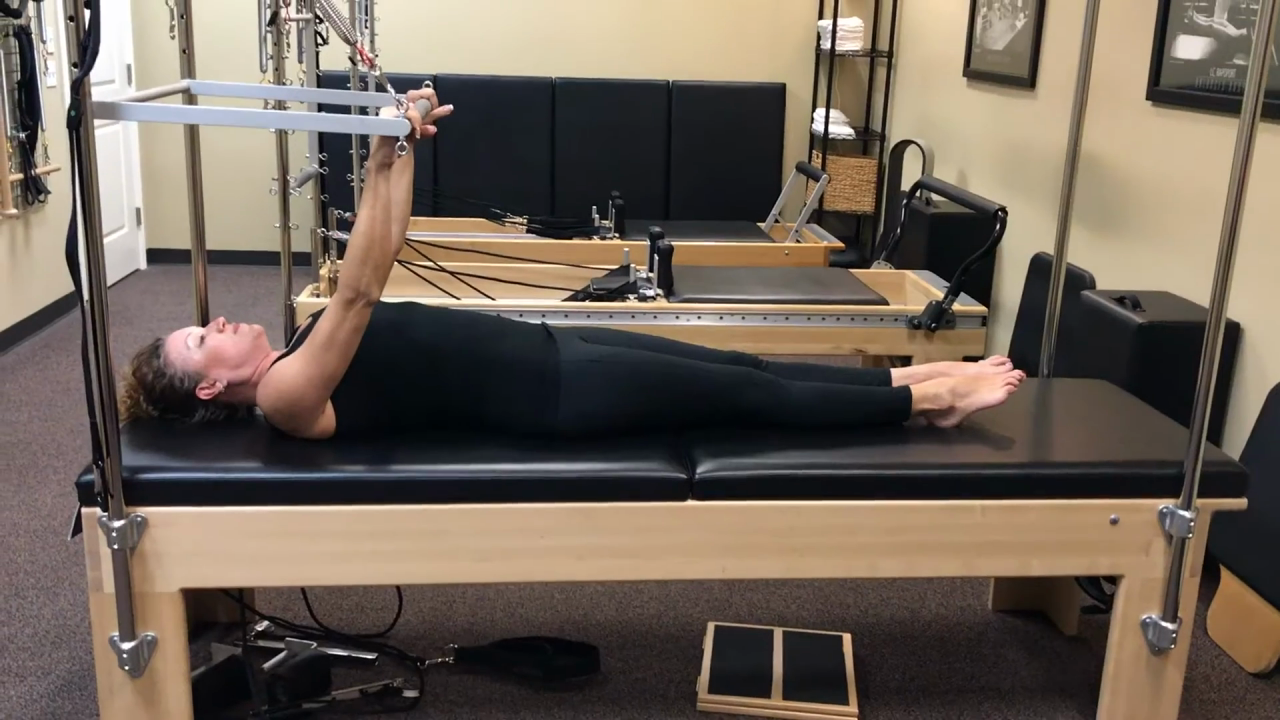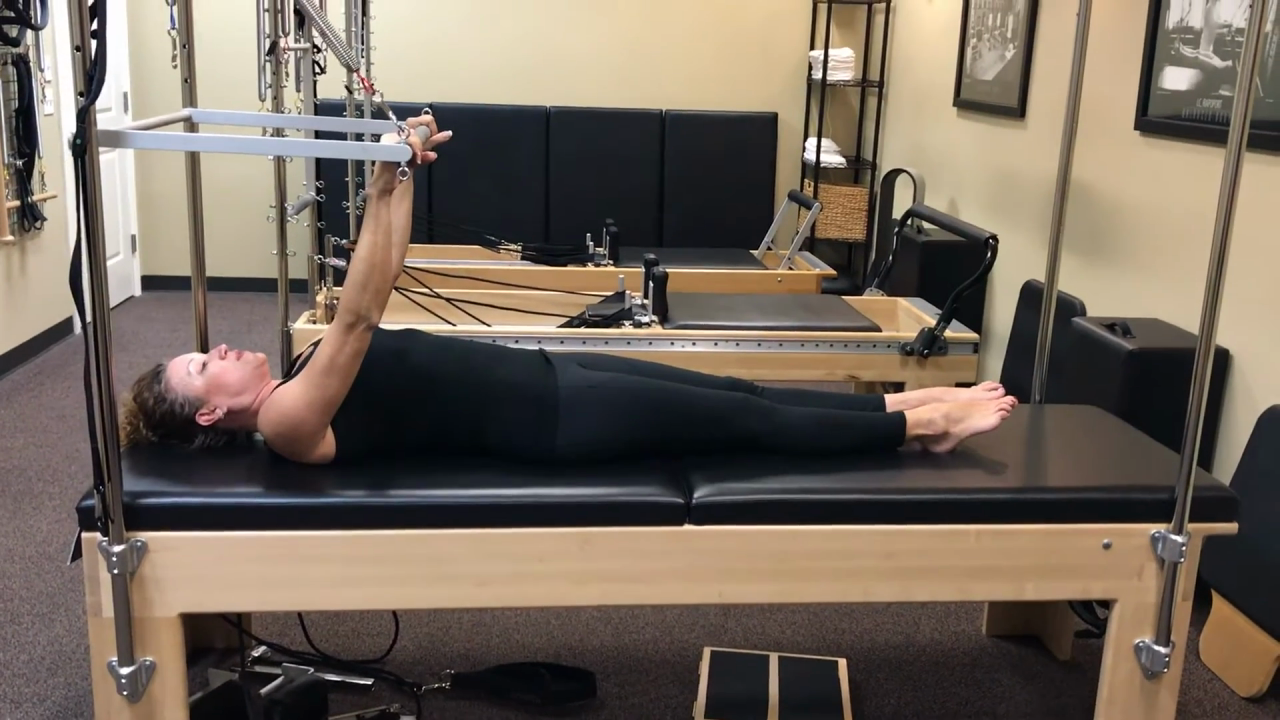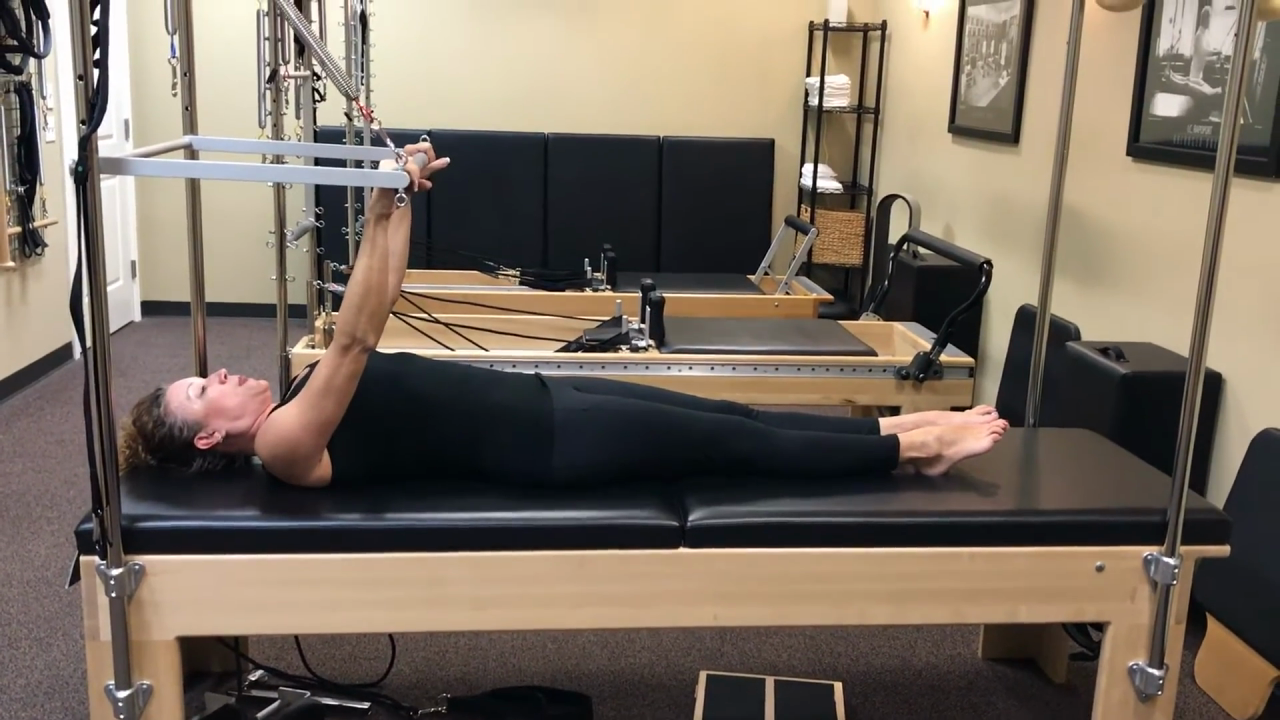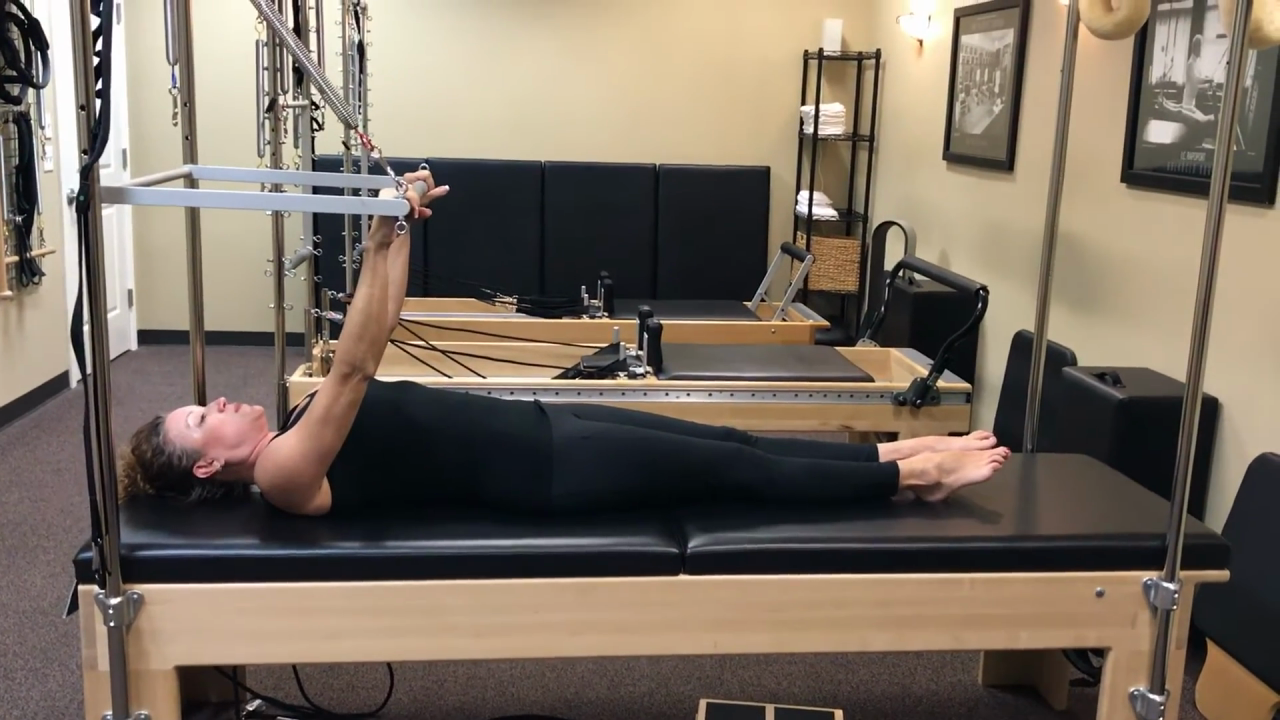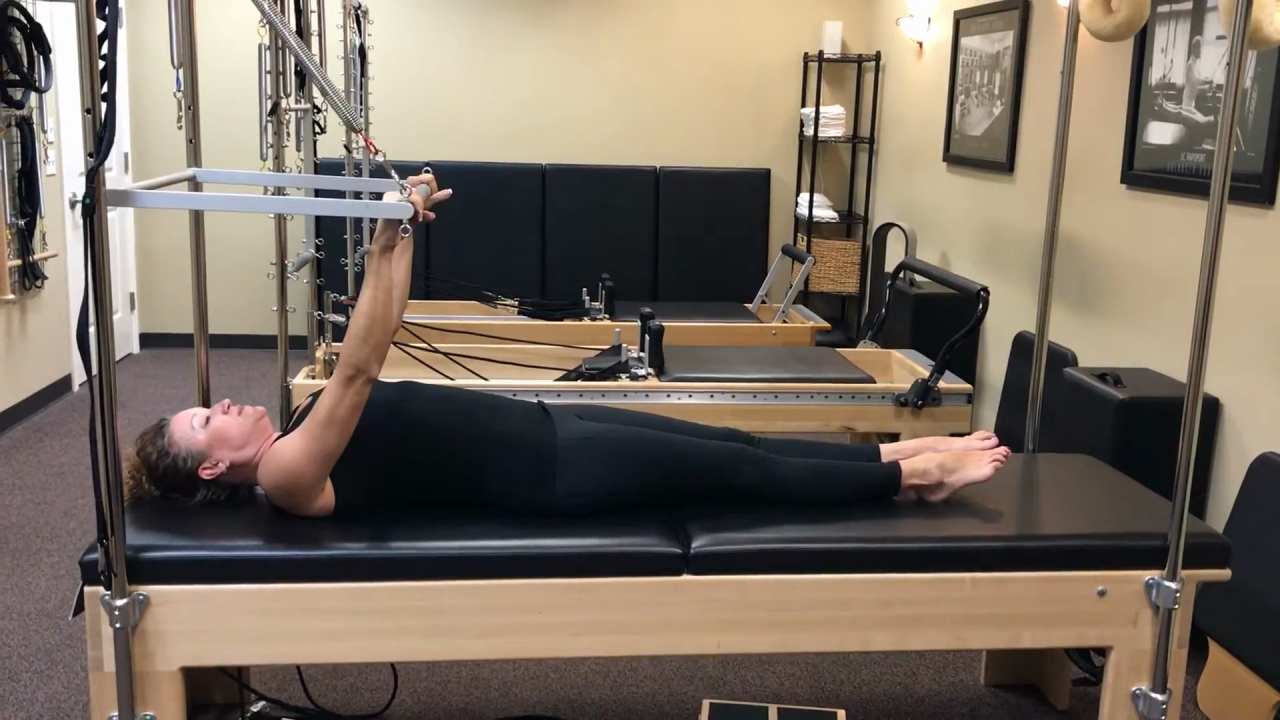
dt=1s
person 1, frame 1
left shoulder: (298, 353)
right shoulder: (289, 398)
left elbow: (380, 258)
right elbow: (359, 287)
left wrist: (399, 148)
right wrist: (381, 161)
left hip: (542, 349)
right hip: (545, 395)
left knee: (738, 366)
right knee: (744, 396)
left ankle: (910, 377)
right ankle: (922, 402)
person 1, frame 2
left shoulder: (300, 378)
right shoulder: (290, 424)
left elbow: (371, 298)
right elbow: (358, 314)
left wrist: (400, 173)
right wrist: (380, 186)
left hip: (540, 376)
right hip: (542, 422)
left knee: (733, 393)
right knee: (741, 421)
left ankle: (906, 405)
right ankle: (918, 427)
person 1, frame 3
left shoulder: (297, 404)
right shoulder: (286, 446)
left elbow: (379, 306)
right elbow: (354, 339)
left wrist: (399, 200)
right wrist: (378, 213)
left hip: (534, 401)
right hip: (536, 445)
left knee: (725, 417)
right knee: (733, 443)
left ankle: (897, 428)
right ankle: (914, 451)
person 1, frame 4
left shoulder: (297, 432)
right shoulder: (284, 475)
left elbow: (375, 338)
right elbow: (354, 365)
left wrist: (398, 229)
right wrist: (379, 242)
left hip: (534, 428)
right hip: (536, 473)
left knee: (726, 443)
right knee: (732, 471)
left ankle: (893, 453)
right ankle: (910, 479)
person 1, frame 5
left shoulder: (298, 434)
right shoulder: (288, 476)
left elbow: (379, 339)
right elbow: (358, 366)
left wrist: (400, 231)
right wrist: (385, 243)
left hip: (538, 426)
right hip: (540, 474)
left knee: (728, 442)
right knee: (737, 472)
left ankle: (896, 453)
right ankle: (914, 478)
